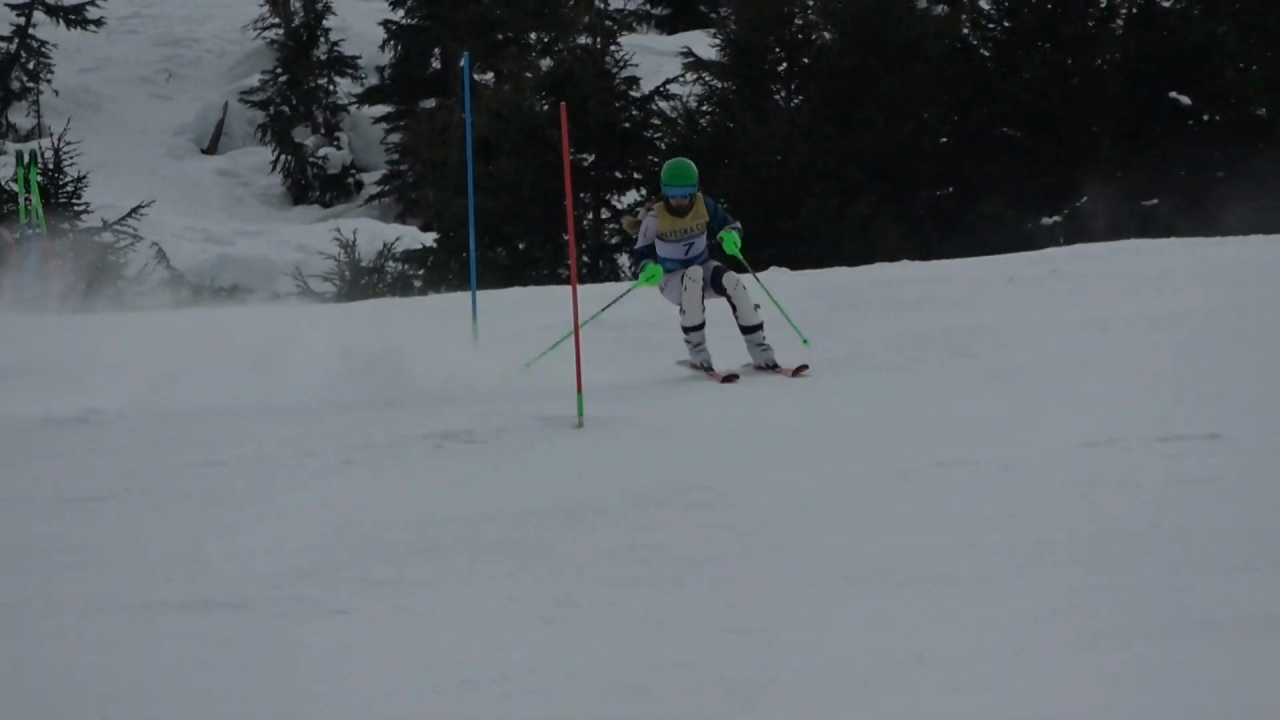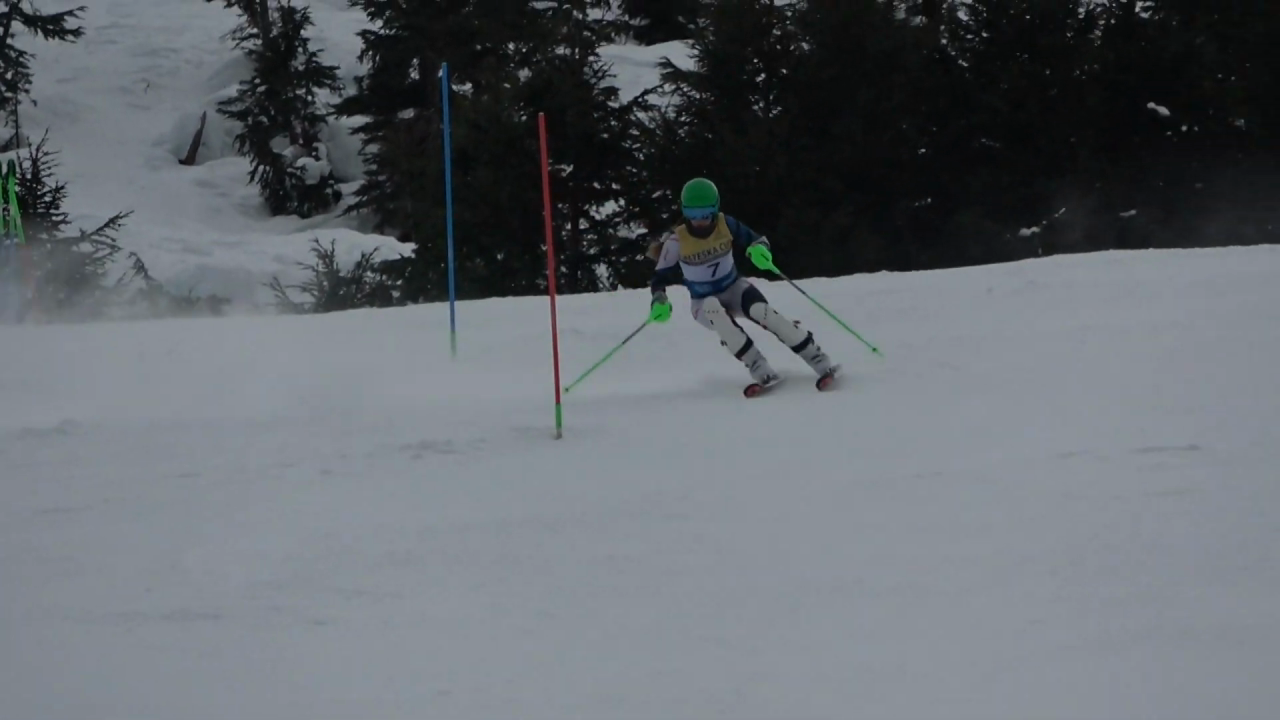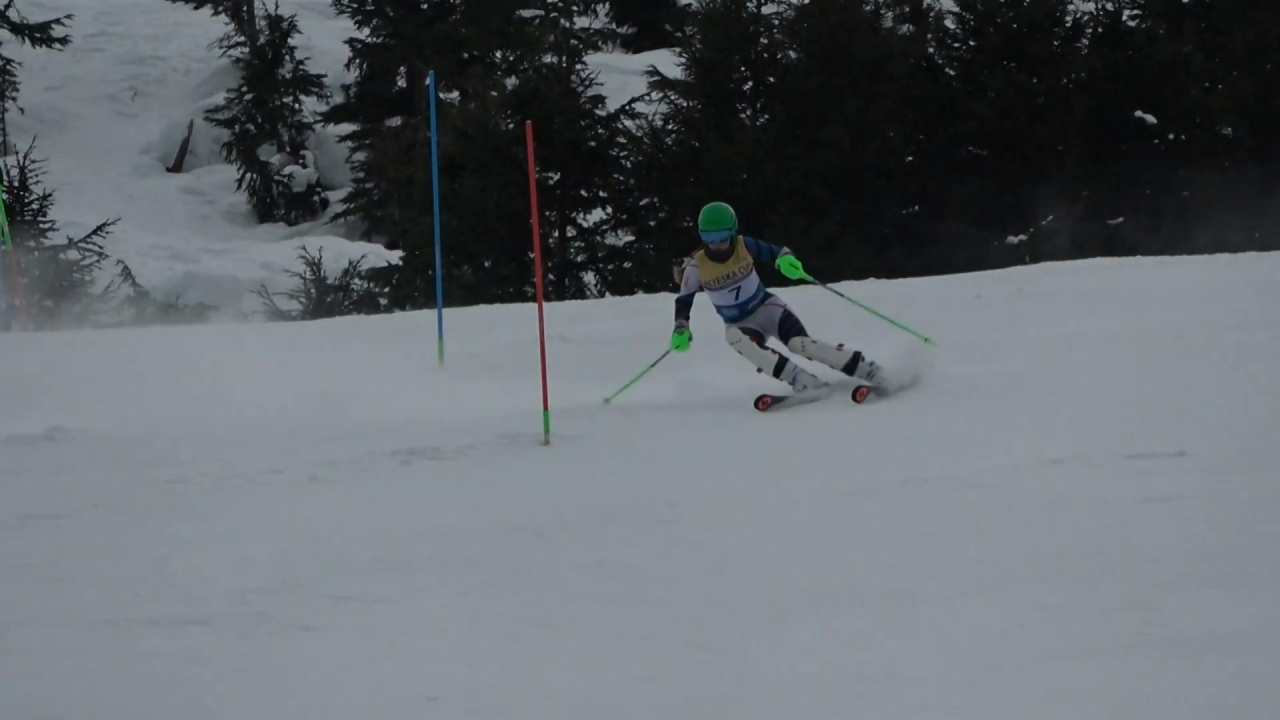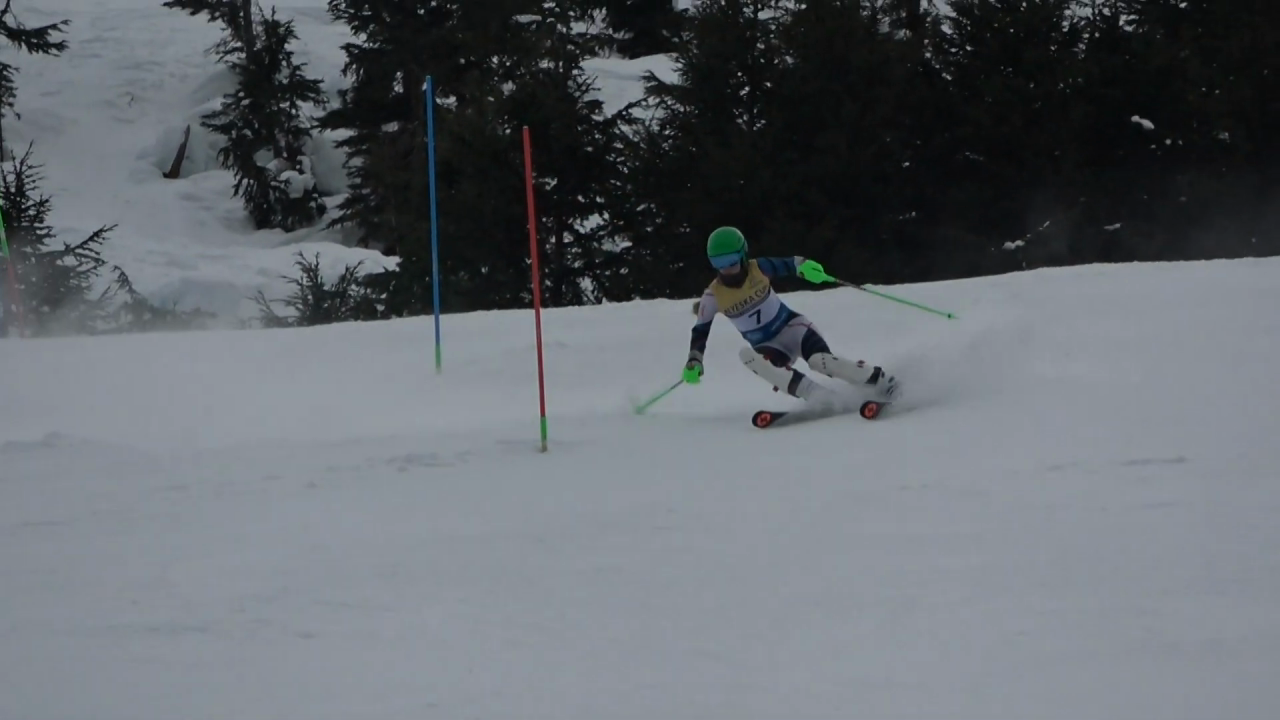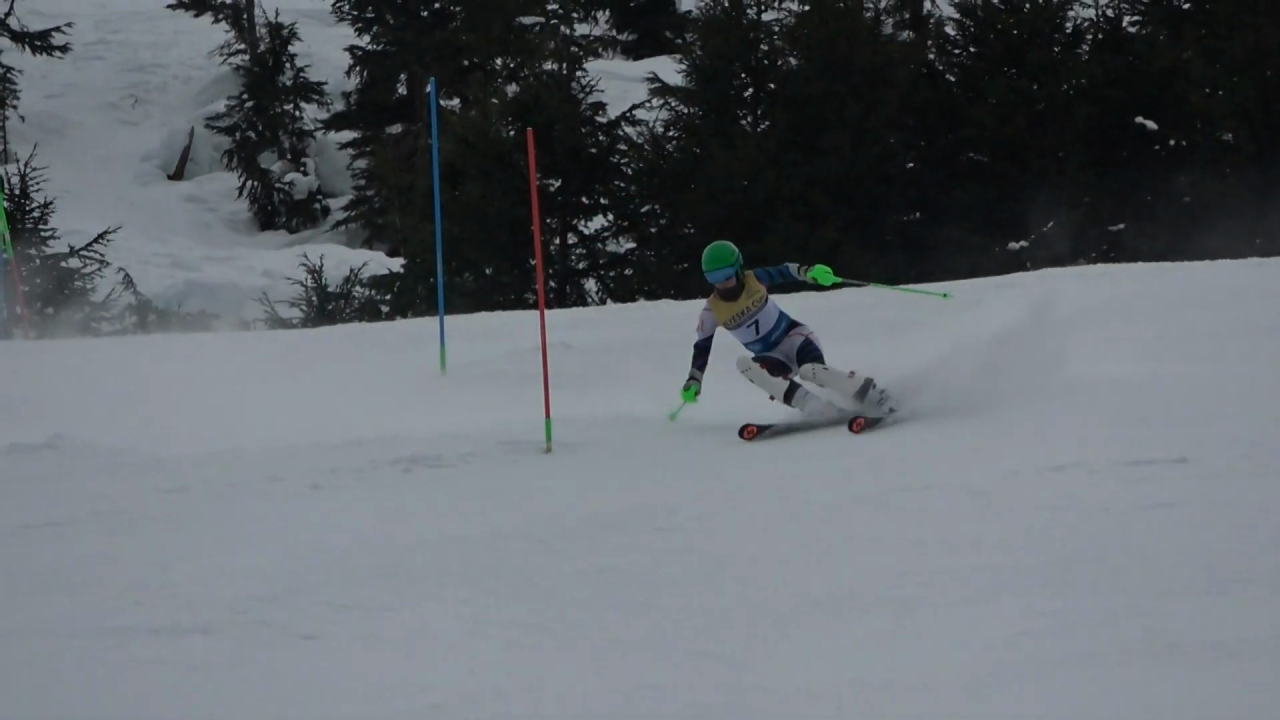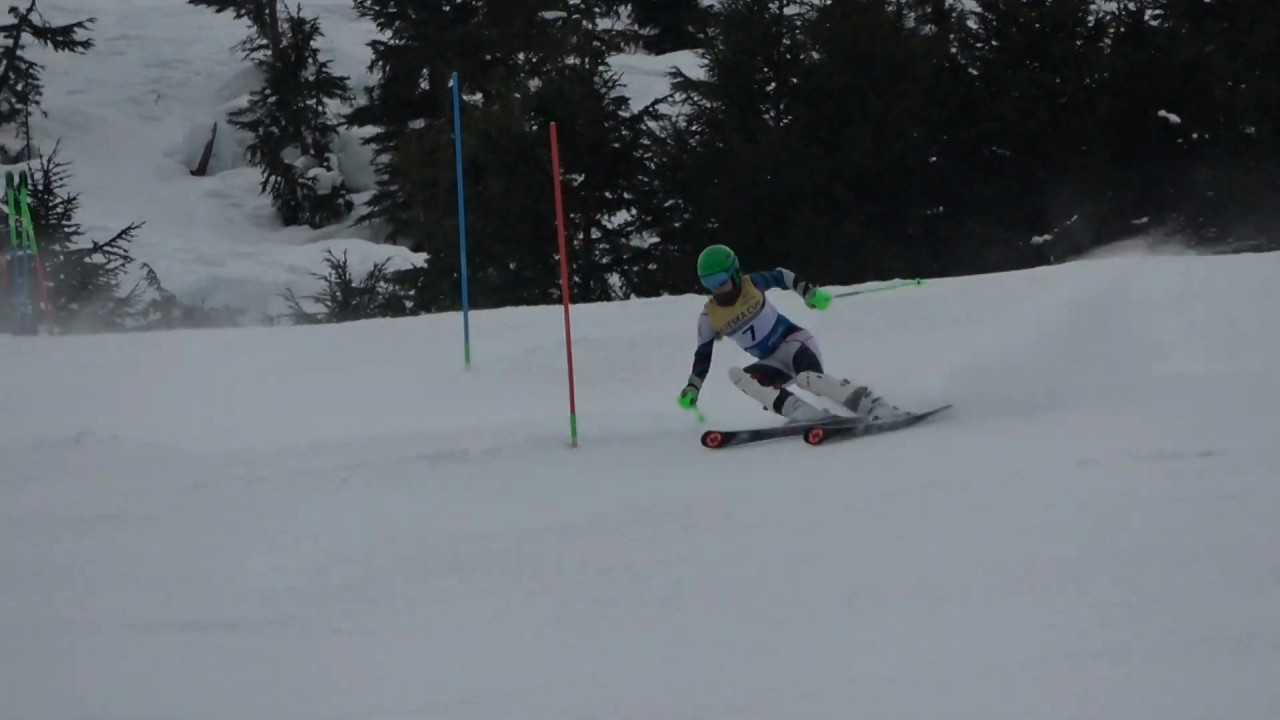
dt=0.1s
person 1, frame 1
left shoulder: (702, 203)
right shoulder: (655, 217)
left elbow: (731, 224)
right elbow: (639, 255)
left wrist: (731, 236)
right wrist: (648, 270)
left hip: (704, 269)
right hip: (673, 281)
left knee: (732, 282)
right knee: (694, 275)
left ankle: (759, 350)
right ankle: (697, 350)
person 1, frame 2
left shoulder: (725, 224)
right shoulder: (676, 240)
left elbow: (760, 241)
right elbow: (659, 278)
left wrist: (759, 250)
right wrist: (660, 302)
left hip: (735, 288)
right hip: (705, 303)
left knee: (762, 312)
right knee: (712, 308)
left ankle: (820, 361)
right ankle: (759, 368)
person 1, frame 3
left shoulder: (743, 245)
right shoulder: (696, 267)
left elbow: (779, 252)
right elbow: (683, 303)
left wrist: (785, 260)
right wrist: (681, 331)
left hip: (768, 307)
right hip: (740, 324)
left knee: (800, 343)
right knee: (735, 336)
left ankle: (868, 371)
right ankle: (801, 379)
person 1, frame 4
left shoulder: (758, 268)
right shoulder: (713, 296)
left elbow: (790, 263)
right elbow: (700, 332)
left wrist: (807, 266)
right wrist: (694, 363)
left hip: (793, 327)
right hip: (772, 348)
left knee: (821, 360)
right knee: (747, 356)
left ankle: (886, 386)
right ankle: (818, 394)
person 1, frame 5
left shoulder: (755, 279)
right shoulder: (712, 311)
left elbow: (786, 271)
right elbow: (701, 348)
left wrist: (810, 272)
right wrist: (693, 381)
left hip: (793, 336)
right hip: (772, 359)
left knee: (811, 371)
right knee: (744, 364)
left ankle: (878, 399)
right ankle: (815, 407)
person 1, frame 6
left shoulder: (751, 283)
right shoulder: (710, 316)
left elbow: (781, 275)
right elbow: (703, 356)
left wrist: (810, 292)
right wrist: (692, 388)
left hip: (794, 343)
right hip: (775, 364)
left knee: (808, 379)
right knee: (736, 375)
left ankle: (877, 408)
right ankle: (803, 413)
